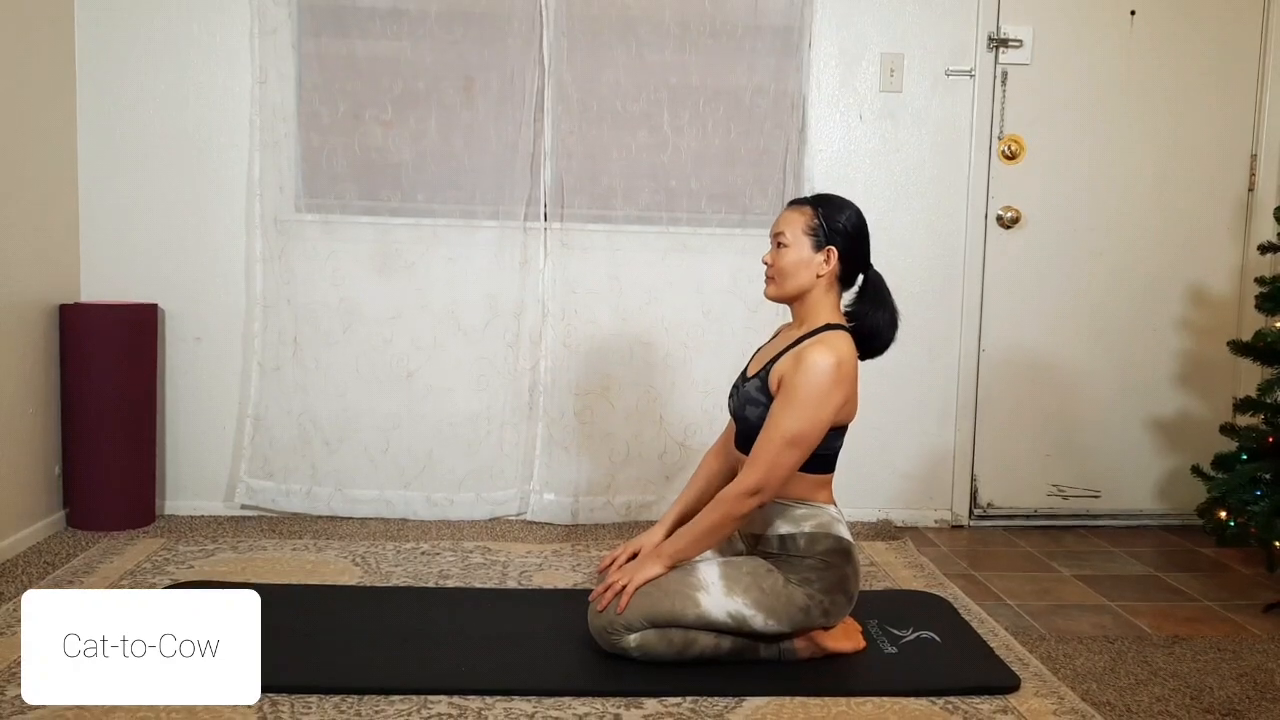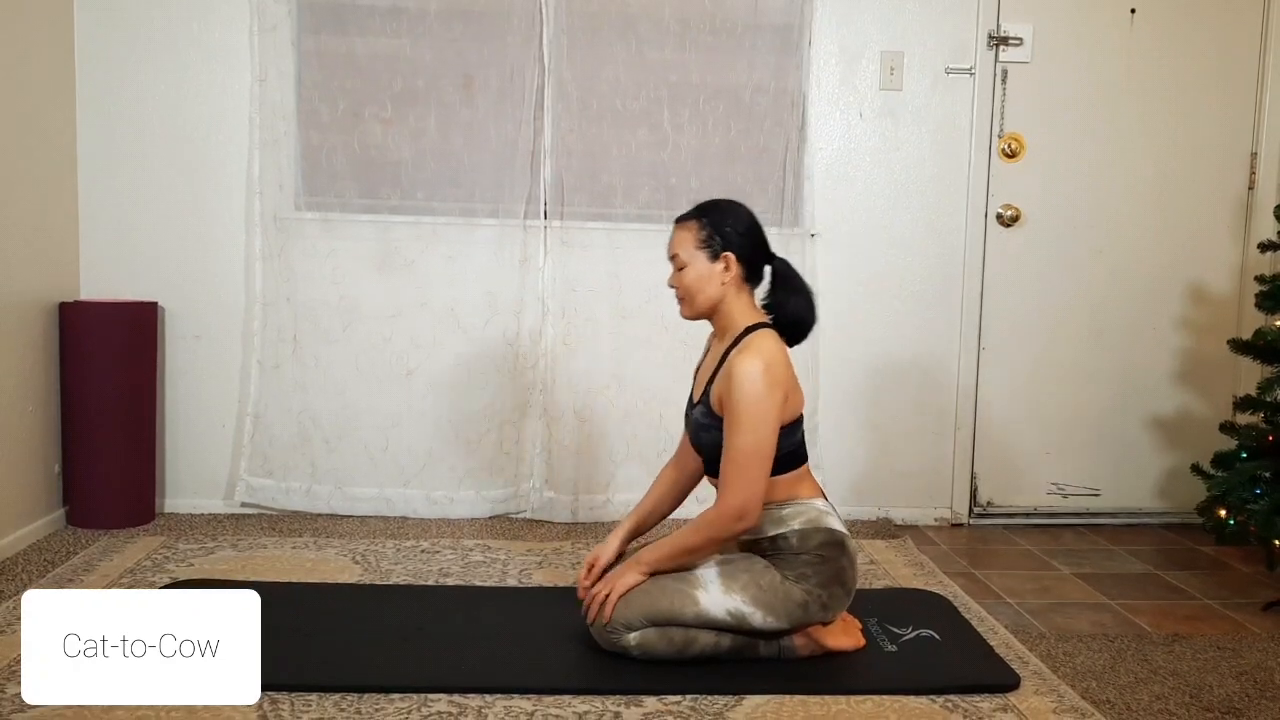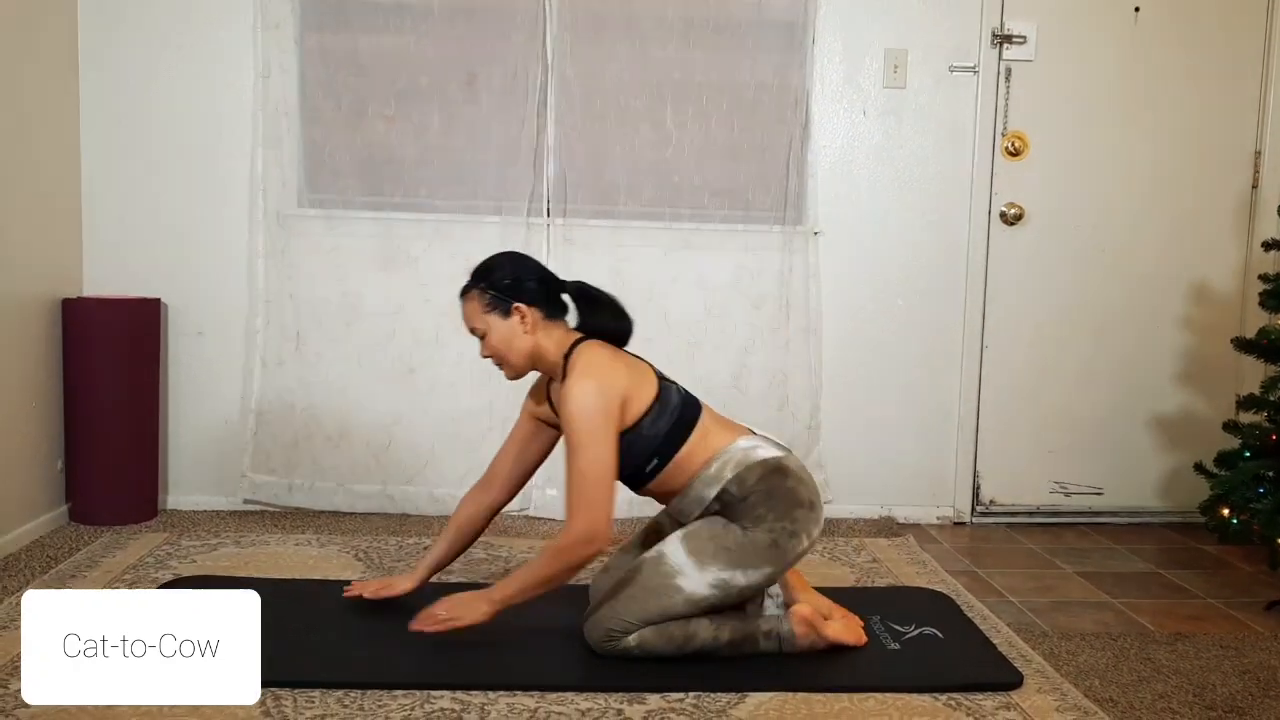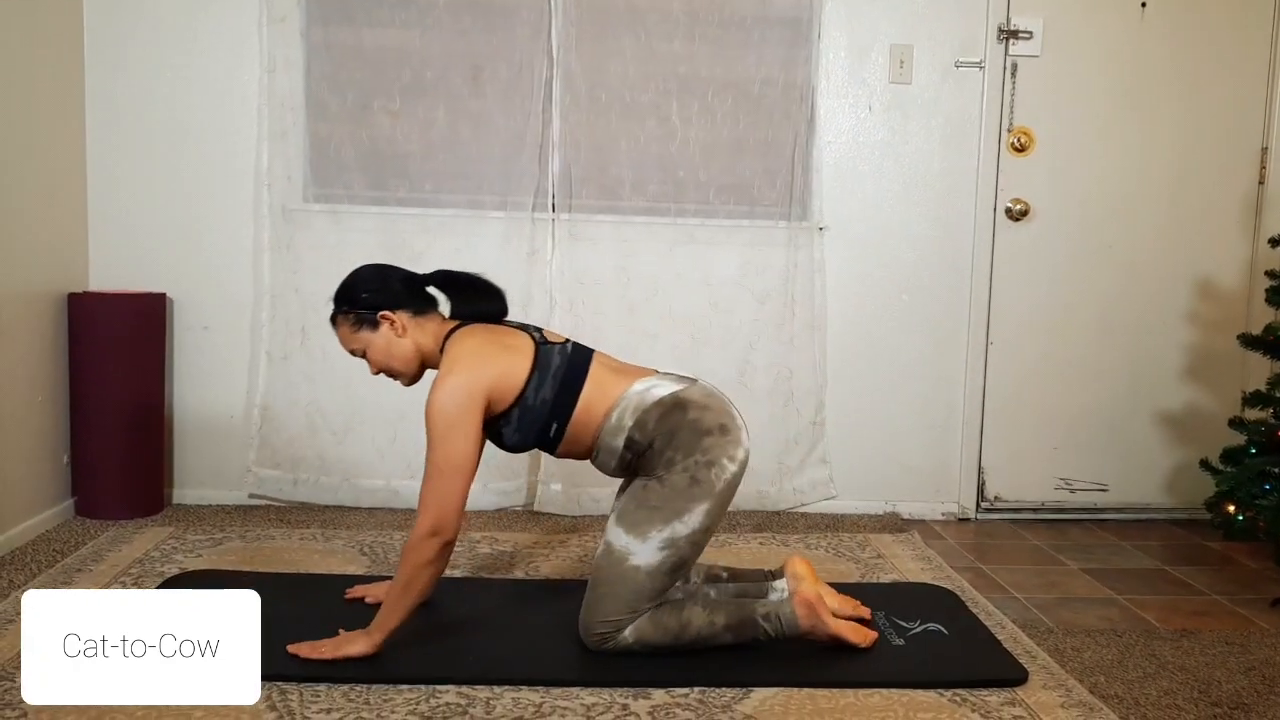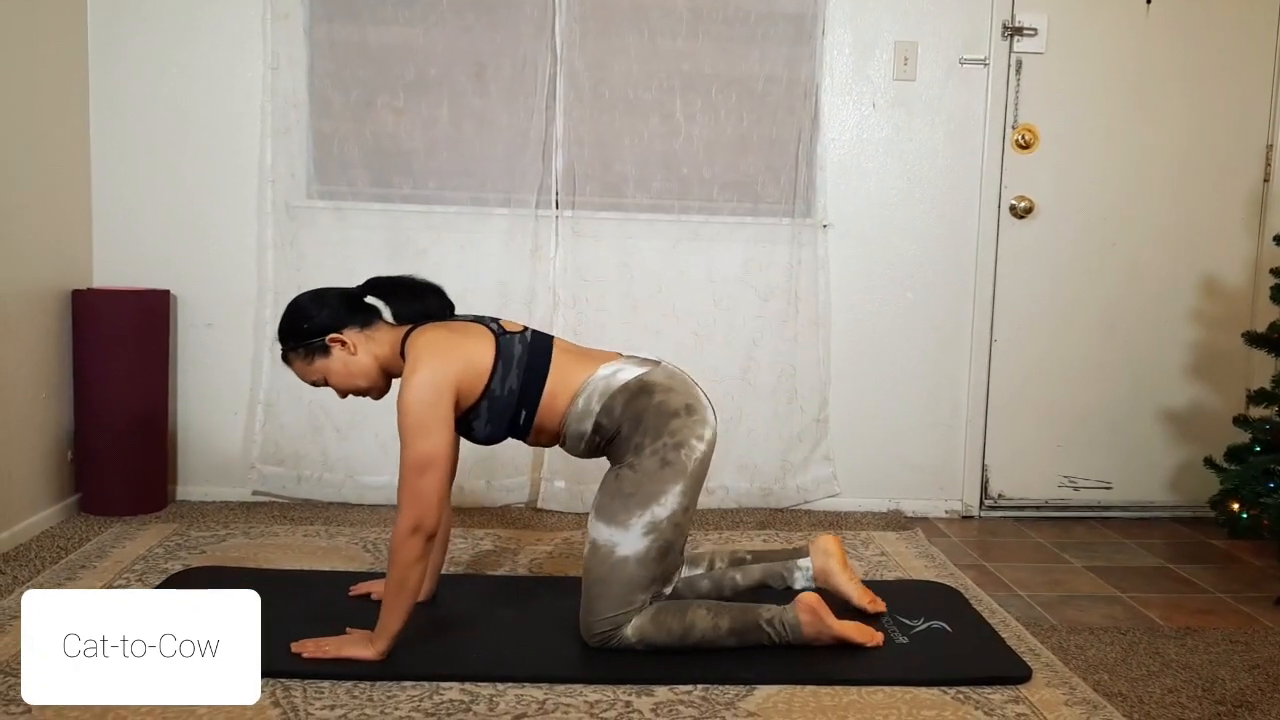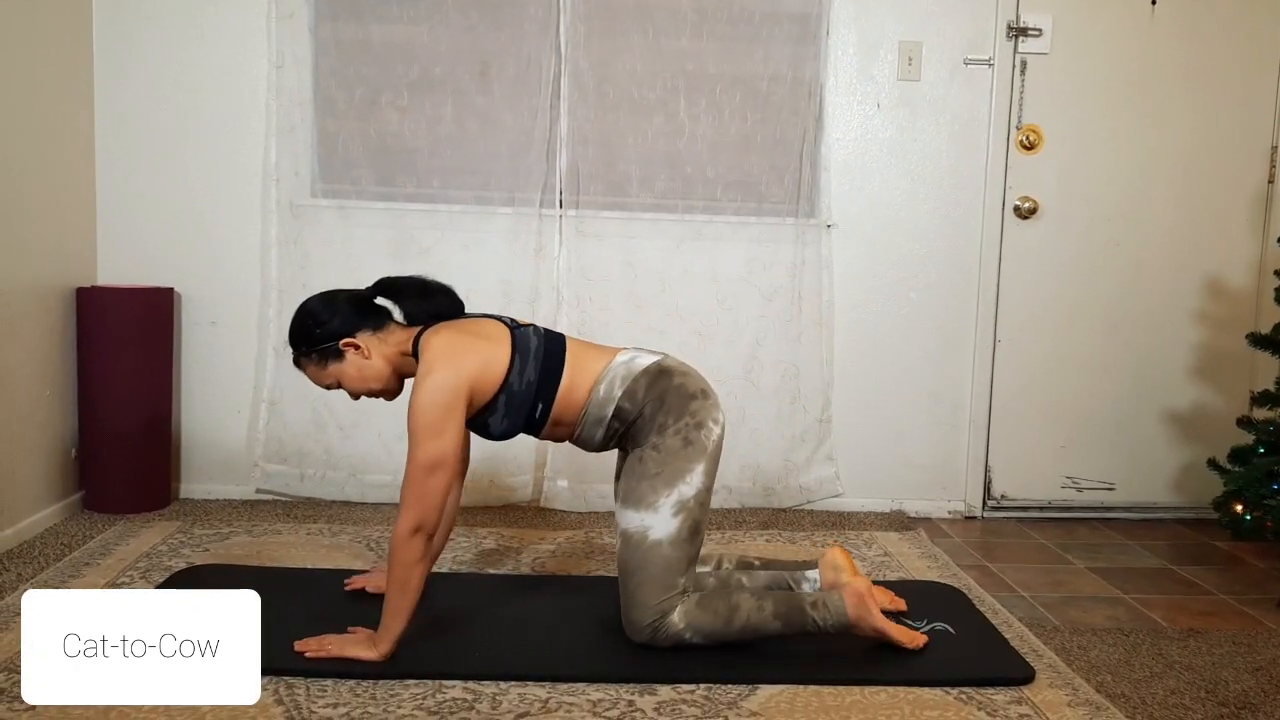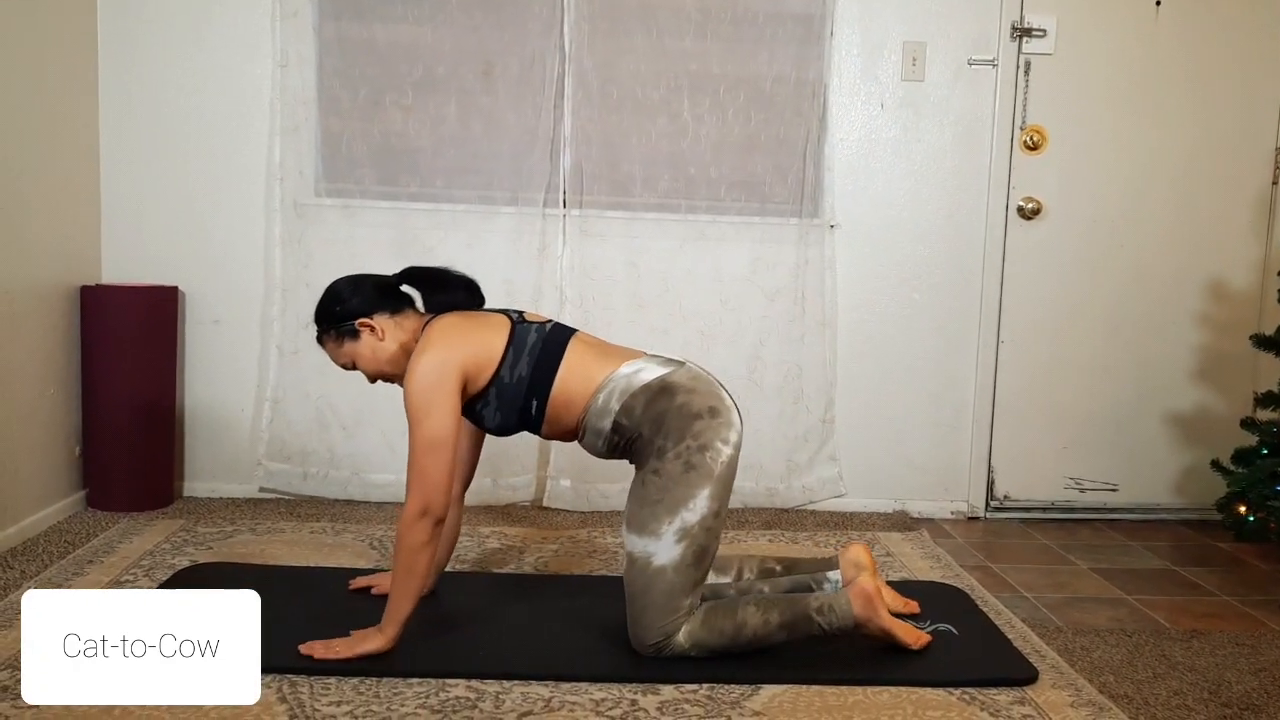
dt=0.7s
person 1, frame 1
left shoulder: (824, 359)
right shoulder: (789, 337)
left elbow: (754, 488)
right elbow: (729, 448)
left wrist: (663, 557)
right wrist: (662, 529)
left hip: (804, 565)
right hip: (760, 539)
left knee: (613, 618)
right knee: (615, 585)
left ankle: (799, 639)
right ankle: (797, 625)
person 1, frame 2
left shoulder: (753, 364)
right shoulder: (722, 345)
left elbow: (737, 512)
right elbow: (687, 462)
left wrist: (639, 565)
right wrist: (621, 538)
left hip: (801, 563)
right hip: (762, 545)
left knee: (614, 618)
right knee: (607, 587)
left ankle: (797, 636)
right ankle: (792, 618)
person 1, frame 3
left shoulder: (588, 386)
right shoulder: (549, 391)
left elbow: (587, 534)
right elbow: (490, 491)
left wrist: (490, 601)
right wrist: (415, 576)
left hip: (767, 504)
right hip: (719, 500)
left knee: (610, 629)
right knee: (615, 594)
left ankle: (790, 625)
right ankle: (775, 592)
person 1, frame 4
left shoulder: (457, 378)
right shoulder: (475, 345)
left elbow: (437, 527)
right elbow: (447, 506)
left wrist: (373, 635)
right wrist: (409, 586)
left hip: (689, 444)
right hip: (687, 428)
left knee: (606, 628)
right knee: (634, 585)
left ankle: (792, 613)
right ankle: (782, 582)
person 1, frame 5
left shoulder: (425, 375)
right shoulder: (433, 347)
left elbow: (417, 522)
right elbow: (438, 494)
left wrist: (379, 640)
right wrist: (420, 583)
left hip: (657, 424)
right hip: (662, 406)
left knee: (611, 624)
right knee: (652, 580)
left ankle: (799, 621)
right ankle: (810, 564)
person 1, frame 6
left shoulder: (440, 374)
right shoulder: (439, 349)
left elbow: (417, 521)
right elbow: (448, 487)
left wrist: (382, 642)
right wrist: (406, 576)
left hip: (672, 411)
right hip: (654, 414)
left knee: (655, 620)
right knee: (661, 576)
left ankle: (843, 607)
right ankle: (820, 573)
person 1, frame 7
left shoulder: (432, 357)
right shoulder: (462, 345)
left elbow: (425, 509)
right elbow: (453, 489)
left wrist: (384, 632)
right wrist: (420, 577)
left hip: (681, 427)
right hip: (687, 408)
left knee: (659, 633)
right knee: (685, 580)
left ankle: (849, 606)
right ankle: (839, 571)
